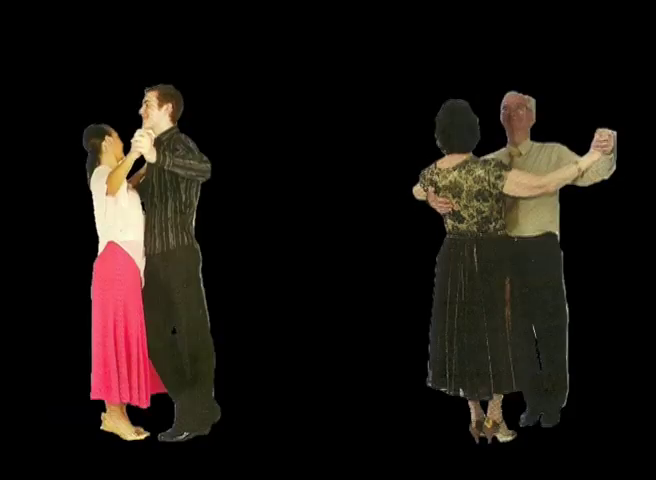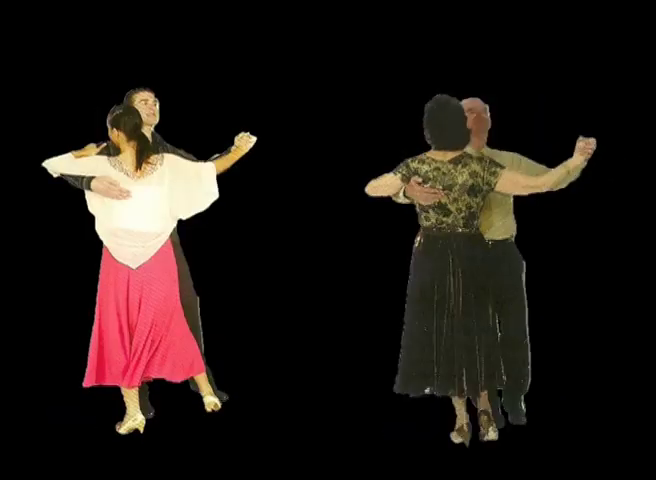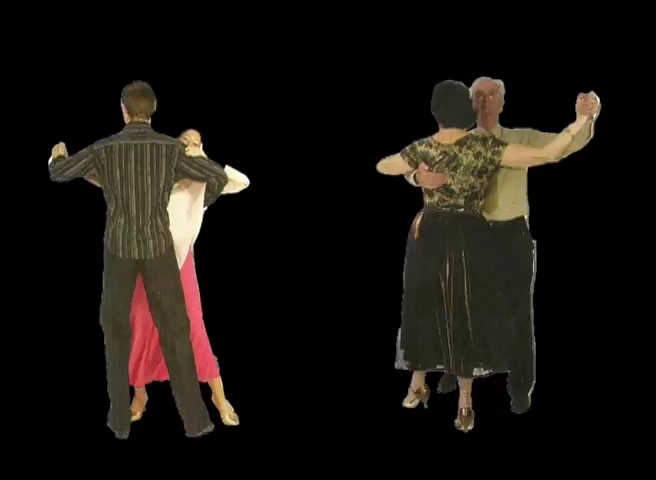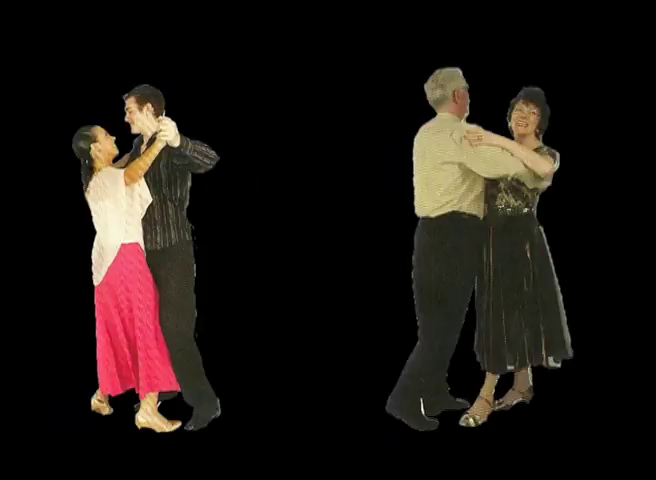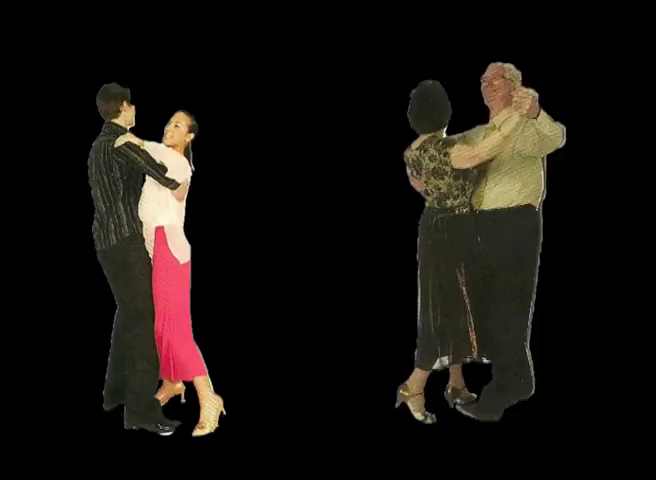
dt=0.5s
person 1, frame 1
left shoulder: (432, 173)
right shoulder: (488, 170)
left elbow: (418, 193)
right elbow: (544, 186)
right wrist: (593, 156)
left hip: (454, 258)
right hip: (491, 259)
left knee: (456, 333)
right knee: (493, 332)
left ankle: (476, 417)
right ankle: (490, 420)
person 1, frame 2
left shoulder: (415, 166)
right shoulder: (479, 167)
left elbow: (372, 190)
right elbow: (536, 185)
right wrist: (576, 159)
left hip: (430, 258)
right hip: (469, 256)
left knee: (431, 335)
right knee: (471, 331)
left ankle: (463, 422)
right ankle: (483, 415)
person 1, frame 3
left shoulder: (422, 148)
right shoulder: (485, 147)
left elbow: (382, 166)
right elbow: (543, 155)
right wrist: (579, 122)
left hip: (427, 237)
right hip: (468, 238)
left knee: (424, 310)
right knee: (466, 314)
left ankle: (418, 387)
right ankle: (464, 405)
person 1, frame 4
left shoulder: (429, 133)
right shoulder: (456, 133)
right elbow: (499, 164)
right wrist: (535, 175)
left hip: (438, 232)
right hip: (452, 235)
left knee: (440, 321)
right knee: (443, 324)
left ankle: (432, 394)
right ankle: (407, 400)
person 1, frame 5
left shoulder: (526, 125)
right shoulder: (483, 134)
left elbow: (554, 138)
left hip: (514, 224)
right hip: (487, 226)
left knee: (502, 308)
right knee: (492, 308)
left ankle: (501, 394)
right ankle: (514, 381)
person 2, frame 1
left shoulder: (179, 144)
right shoulder: (159, 149)
left elbow: (203, 169)
left wrist: (156, 158)
left hip: (178, 250)
right hip: (156, 254)
left knee: (191, 330)
right knee: (154, 331)
left ankle: (198, 413)
right ankle: (189, 404)
person 2, frame 2
left shoulder: (166, 151)
right shoulder: (113, 150)
left wrist: (233, 151)
right wrist: (94, 183)
left hip: (166, 239)
left knee: (186, 306)
left ankle: (200, 379)
right ankle: (137, 395)
person 2, frame 3
left shoulder: (104, 148)
right shoulder: (170, 147)
left elbow: (58, 172)
right elbow: (218, 176)
left wrist: (58, 155)
right wrist: (202, 200)
left hip: (118, 247)
right hip: (157, 246)
left knee: (117, 329)
right knee: (174, 328)
left ankle: (120, 418)
right ankle: (194, 418)
person 2, frame 4
left shoulder: (171, 147)
right shoulder: (137, 149)
left elbow: (208, 159)
left wrist: (178, 141)
left hip: (172, 246)
right hip: (146, 246)
left knee: (174, 326)
left ankle: (205, 401)
right ankle: (162, 389)
person 2, frame 5
left shoulder: (103, 143)
right shoulder: (116, 141)
right elbow: (140, 160)
right wrist: (172, 183)
left hip: (112, 239)
right hip: (124, 237)
left knee: (130, 312)
right knee: (139, 314)
left ankle: (117, 390)
right ankle: (142, 410)
person 3, frame 1
left shoulder: (552, 153)
right shoulder: (490, 163)
left elbow: (591, 174)
left wrist: (604, 154)
right wrist: (437, 197)
left hip: (539, 249)
left knee: (550, 326)
right knee: (516, 328)
left ankle: (552, 401)
right ankle: (533, 398)
person 3, frame 2
left shoulder: (508, 161)
left elbow: (551, 179)
right elbow: (399, 187)
left wrist: (578, 159)
right wrist: (411, 191)
left hip: (503, 254)
left knee: (514, 327)
left ankle: (514, 397)
right ankle: (486, 401)
person 3, frame 3
left shoulder: (522, 139)
left elbow: (568, 144)
right elbow: (416, 168)
left wrist: (586, 116)
right wrist: (420, 175)
left hip: (512, 237)
left knee: (516, 313)
left ankle: (520, 386)
person 3, frame 4
left shoulder: (546, 155)
right shoulder: (492, 152)
left elbow: (545, 168)
left wrist: (500, 141)
left hip: (523, 239)
right hip: (492, 237)
left knee: (525, 310)
right knee: (498, 313)
right ankle: (523, 384)
person 3, frame 5
left shoulder: (427, 149)
right shoulder: (427, 150)
left hip: (459, 230)
right hip: (445, 234)
left knee: (460, 307)
right knee: (448, 310)
left ankle: (456, 384)
right ankle: (413, 388)
person 4, frame 1
left shoulder: (111, 174)
right shoulder: (103, 173)
right elbow: (112, 187)
right wrist: (133, 155)
left hip: (126, 259)
right hip: (118, 259)
left knee: (128, 331)
right knee: (121, 332)
left ankle: (114, 408)
right ankle: (115, 413)
person 4, frame 2
left shoulder: (102, 166)
right shoulder: (165, 164)
left elbow: (54, 165)
right elbow: (210, 170)
left wrist: (87, 152)
right wrist: (240, 150)
left hip: (119, 257)
right hip: (157, 255)
left knee: (118, 332)
right knee: (168, 325)
left ankle: (133, 411)
right ankle: (207, 391)
person 4, frame 3
left shoulder: (200, 178)
left elbow: (242, 181)
left hip: (179, 257)
left knee: (191, 329)
right knee: (142, 327)
right ankle: (139, 394)
person 4, frame 4
left shoulder: (99, 180)
right shoulder: (106, 178)
right elbow: (132, 173)
right wrist: (162, 140)
left hip: (111, 260)
right hip: (123, 258)
left knee: (118, 331)
right knee: (144, 328)
left ankle: (104, 394)
right ankle: (148, 407)
person 4, frame 5
left shoulder: (179, 163)
right shoulder: (162, 160)
left hip: (168, 244)
right hip: (158, 244)
left knee: (173, 320)
right knee: (163, 318)
left ankle: (208, 398)
right ankle: (171, 381)
